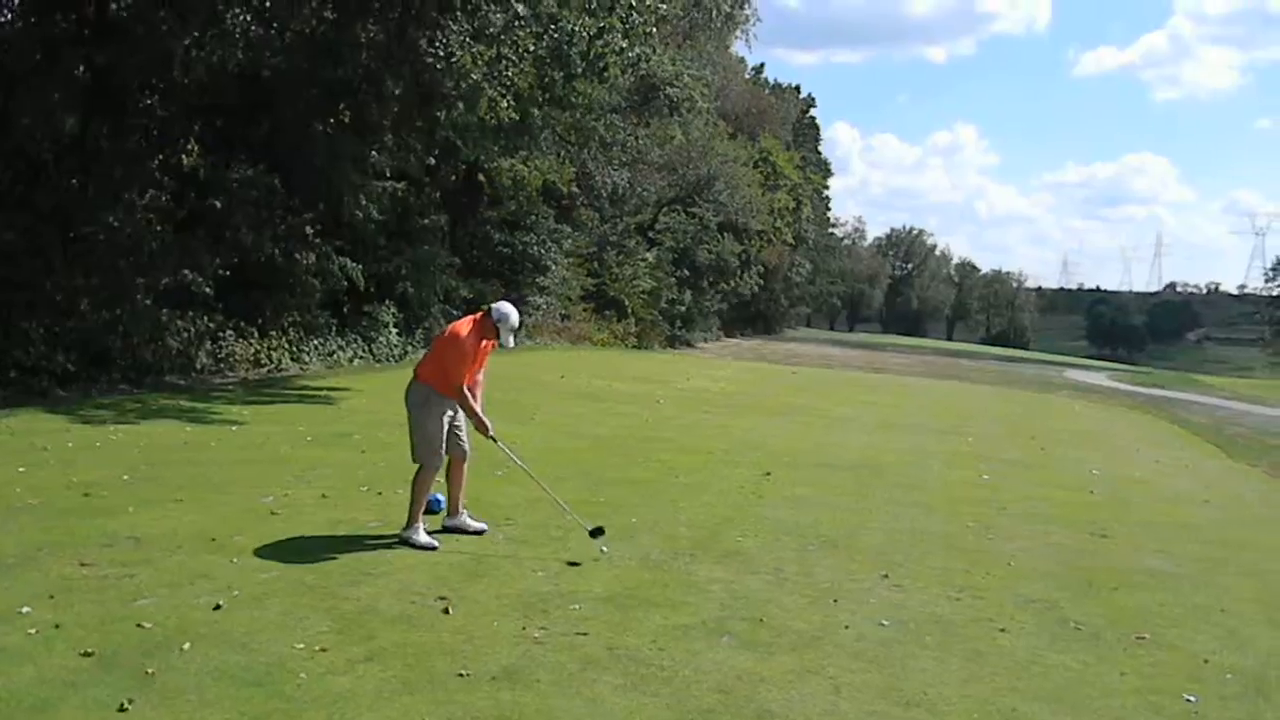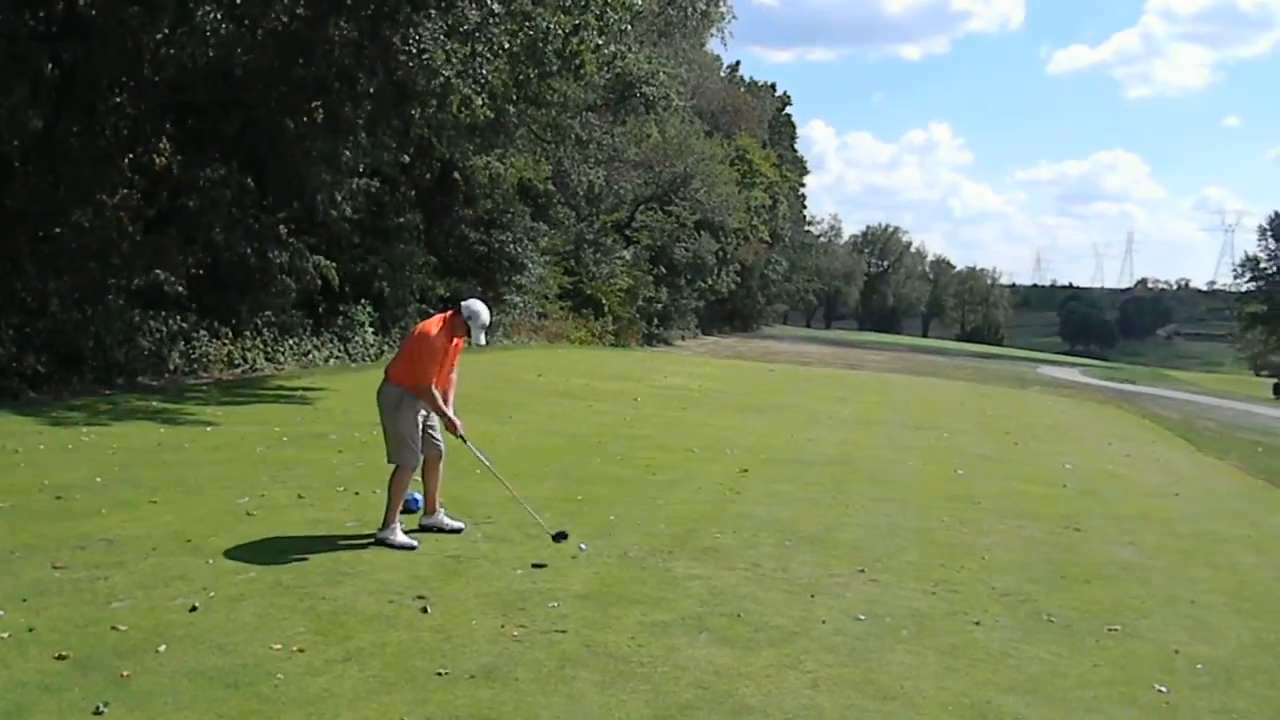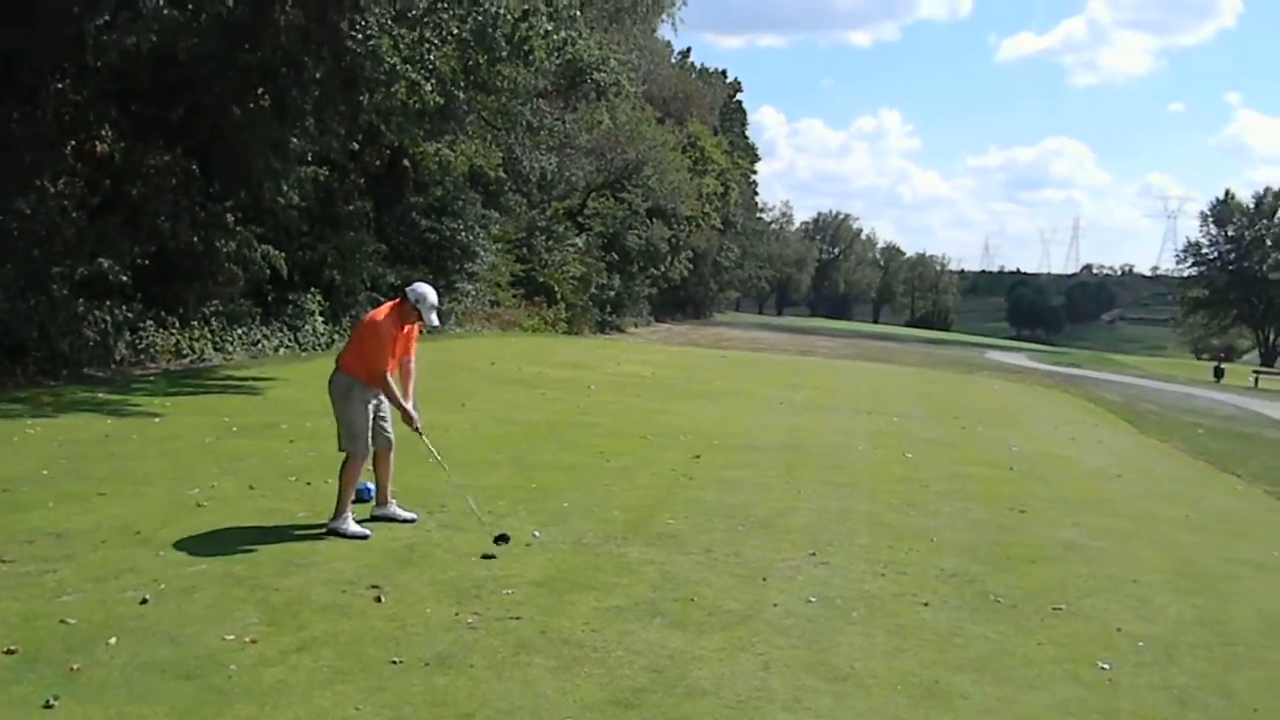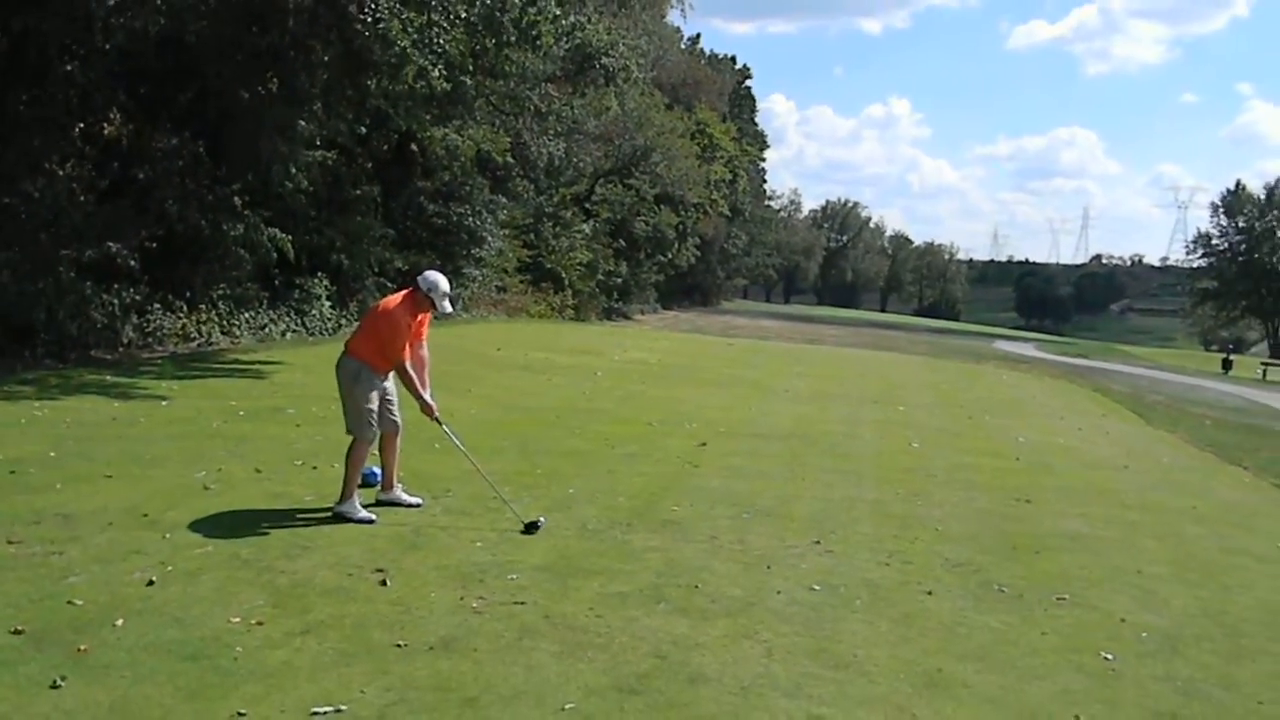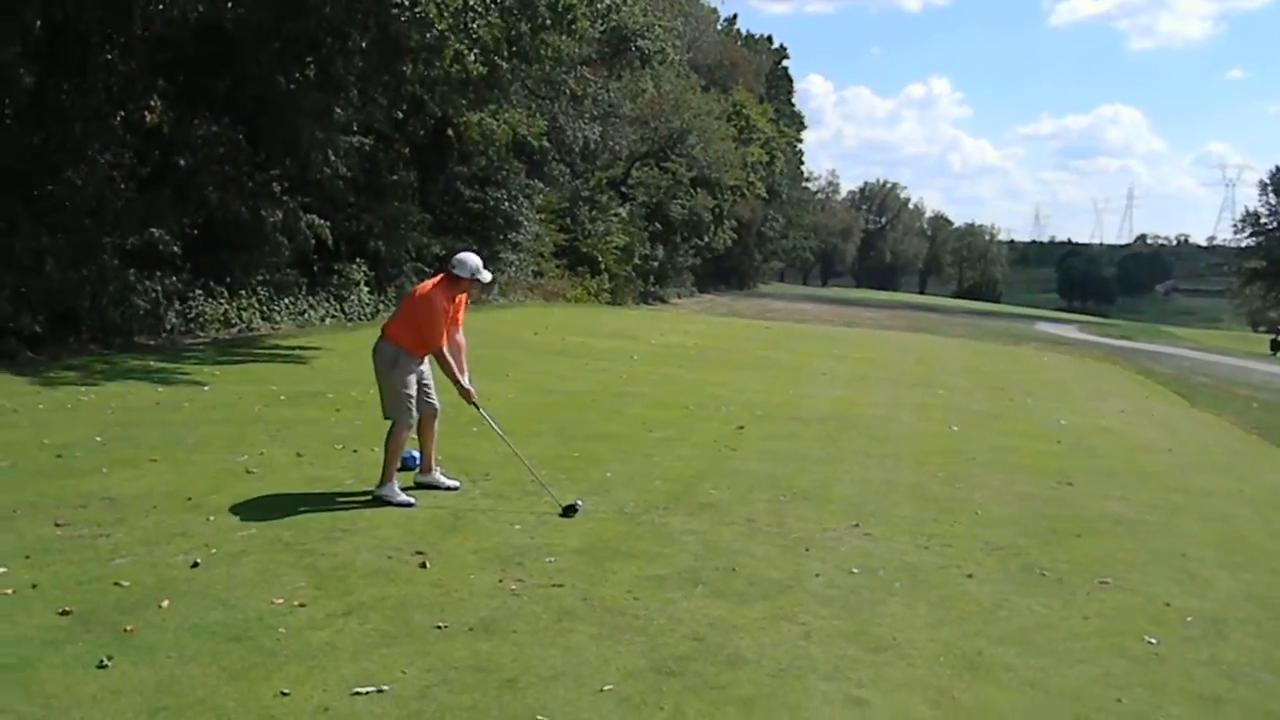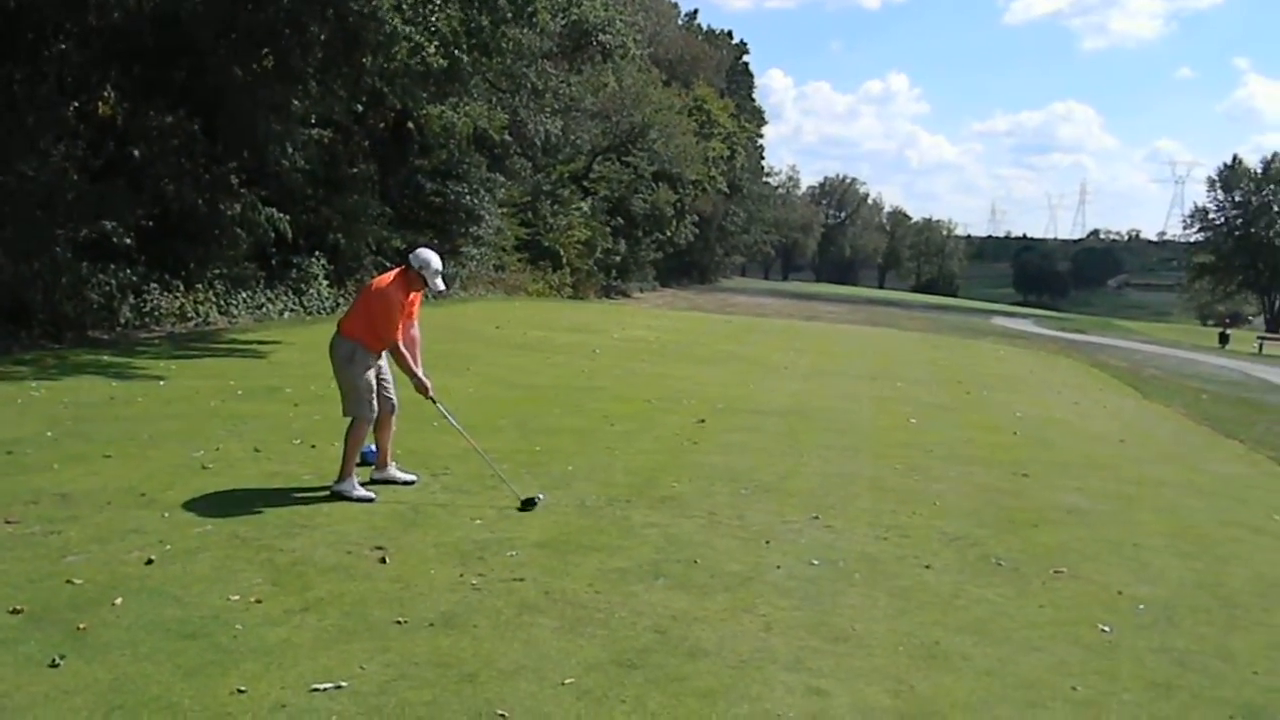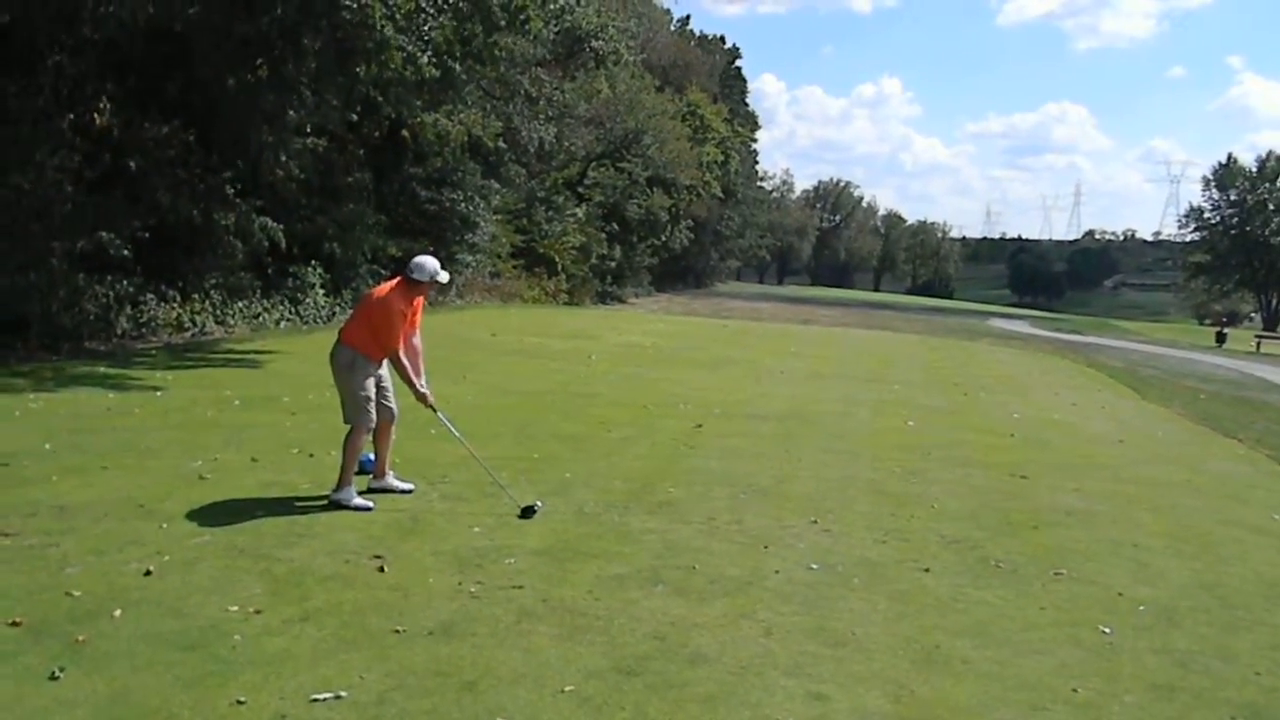
dt=0.7s
person 1, frame 1
left shoulder: (487, 336)
right shoulder: (462, 337)
left elbow: (477, 374)
right elbow: (459, 388)
left wrist: (478, 411)
right wrist: (477, 417)
left hip: (450, 398)
right hip: (428, 396)
left knee: (460, 455)
right knee: (431, 462)
left ankle: (455, 516)
right ankle: (412, 527)
person 1, frame 2
left shoulder: (456, 333)
right shoulder: (431, 337)
left elbow: (450, 371)
right elbow: (426, 388)
left wrist: (449, 408)
right wrist: (447, 417)
left hip: (421, 397)
right hip: (400, 396)
left knee: (435, 453)
right knee: (409, 461)
left ankle: (432, 514)
right ankle: (389, 528)
person 1, frame 3
left shoulder: (409, 323)
right shoulder: (381, 324)
left elbow: (407, 362)
right elbow: (383, 376)
left wrist: (409, 402)
right wrist: (404, 410)
left hip: (373, 387)
right hip: (351, 385)
left knee: (385, 444)
right knee: (359, 450)
left ankle: (383, 505)
right ankle: (341, 518)
person 1, frame 4
left shoulder: (421, 310)
right shoulder: (395, 313)
left elbow: (420, 349)
right elbow: (402, 366)
left wrist: (426, 391)
right wrist: (421, 400)
left hip: (380, 370)
right hip: (358, 369)
left knee: (392, 428)
right knee: (366, 434)
left ankle: (389, 489)
right ankle: (346, 502)
person 1, frame 5
left shoulder: (458, 293)
right shoulder: (433, 299)
left elbow: (456, 335)
right elbow: (439, 350)
left wrist: (465, 376)
right wrist: (460, 385)
left hip: (415, 355)
right hip: (395, 354)
left knee: (430, 412)
right knee: (405, 419)
left ankle: (428, 472)
right ankle: (386, 485)
person 1, frame 6
left shoulder: (413, 287)
right shoulder: (389, 292)
left elbow: (411, 328)
right elbow: (395, 345)
left wrist: (419, 370)
right wrist: (416, 378)
left hip: (373, 349)
right hip: (352, 349)
left knee: (388, 407)
right knee: (366, 414)
left ankle: (383, 468)
right ankle: (345, 481)
person 1, frame 7
left shoulder: (415, 296)
right shoulder: (391, 302)
left elbow: (412, 337)
right elbow: (396, 354)
left wrist: (421, 380)
right wrist: (416, 389)
left hip: (374, 357)
right hip: (353, 358)
left knee: (387, 416)
right knee: (364, 421)
left ankle: (381, 477)
right ankle: (343, 489)
